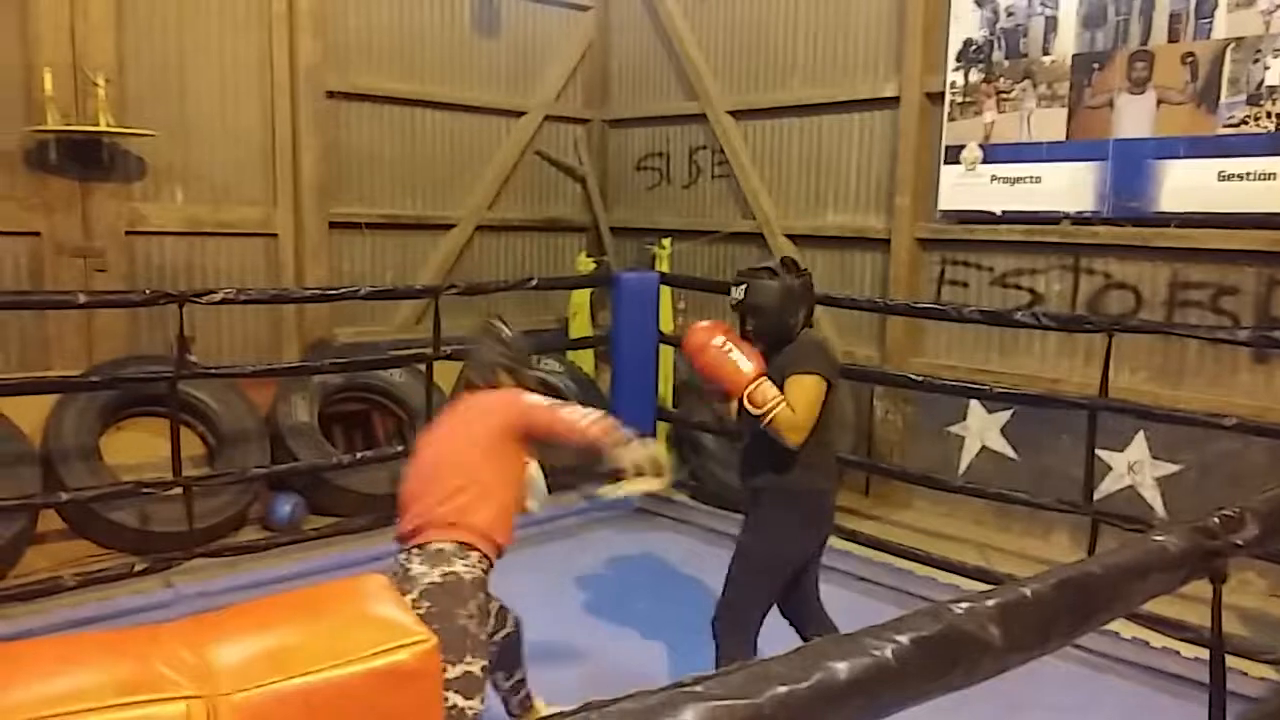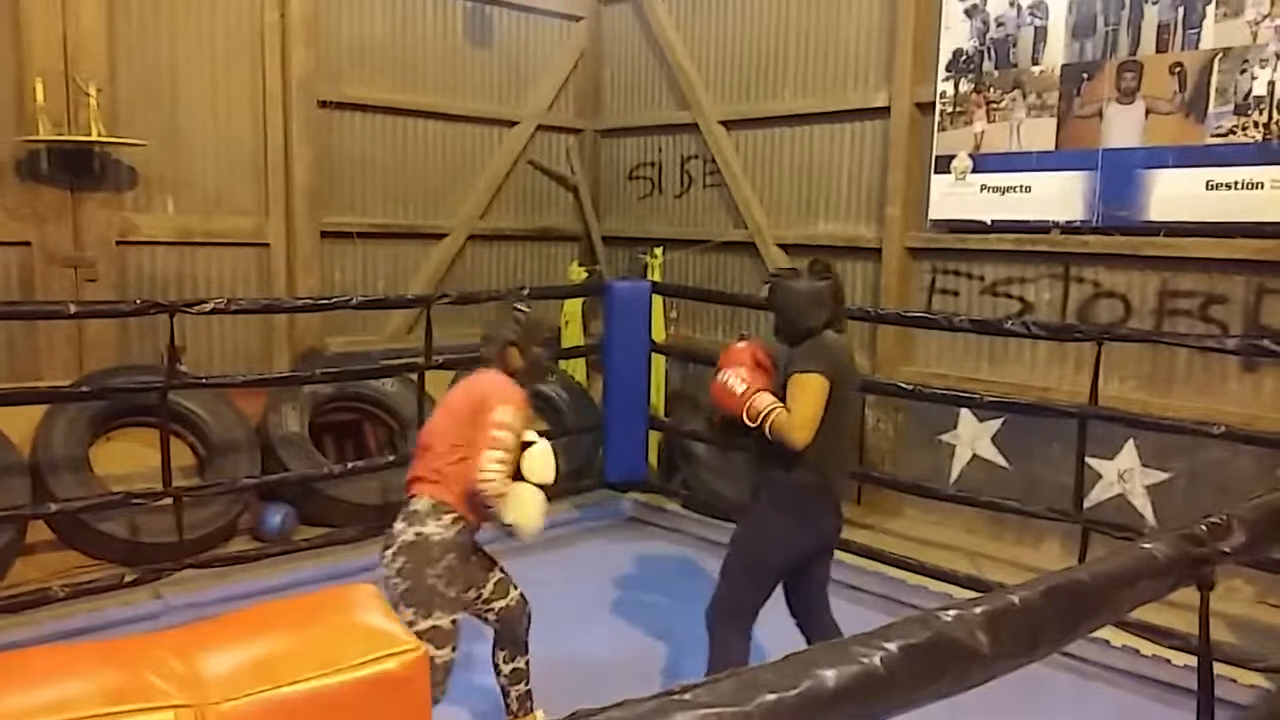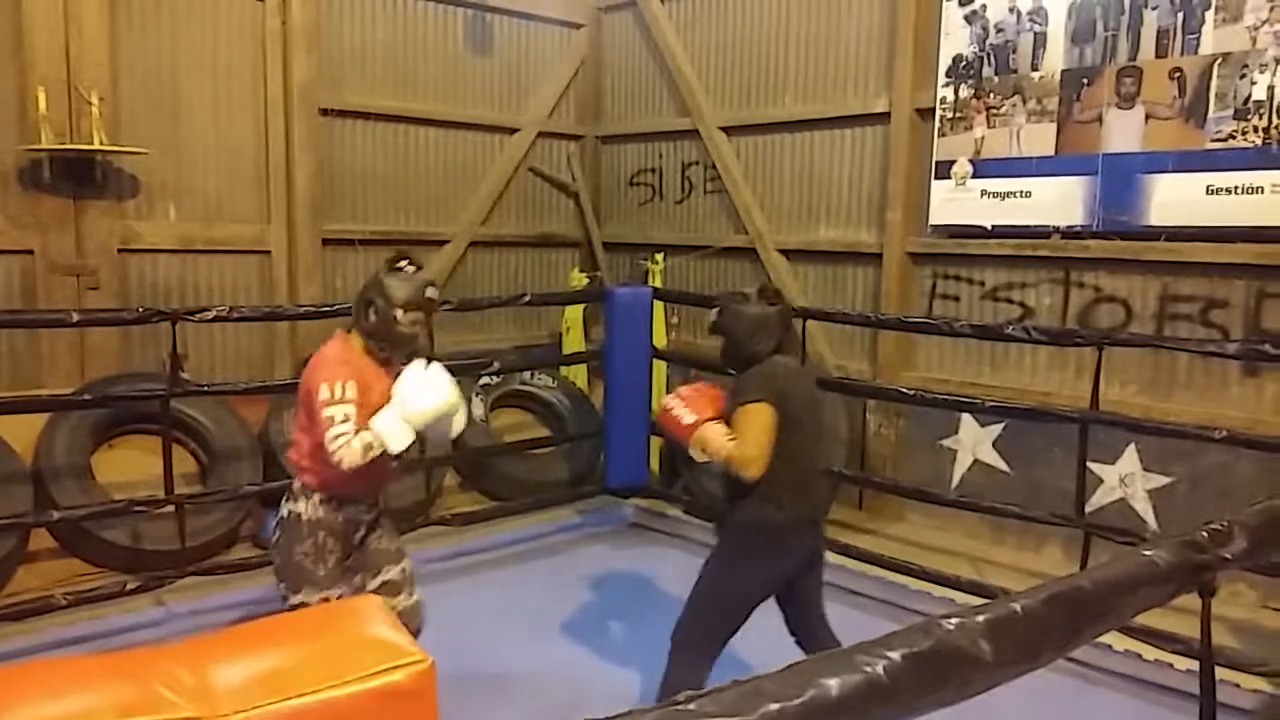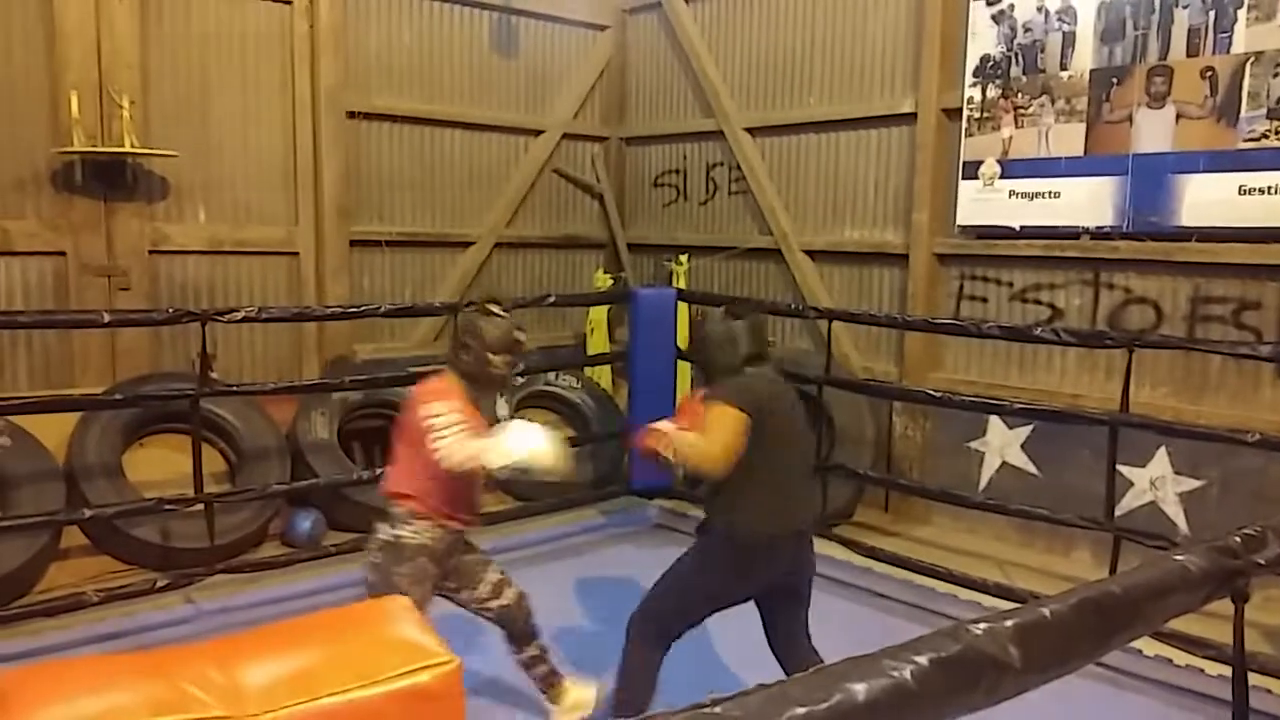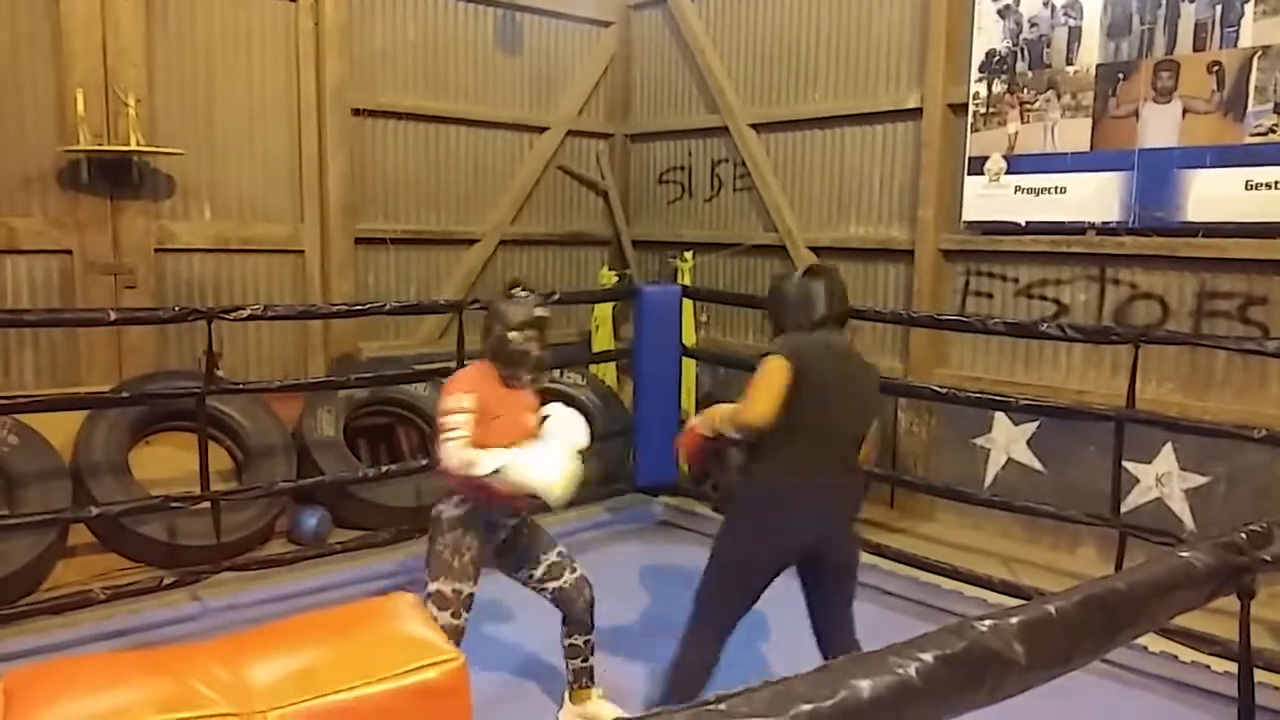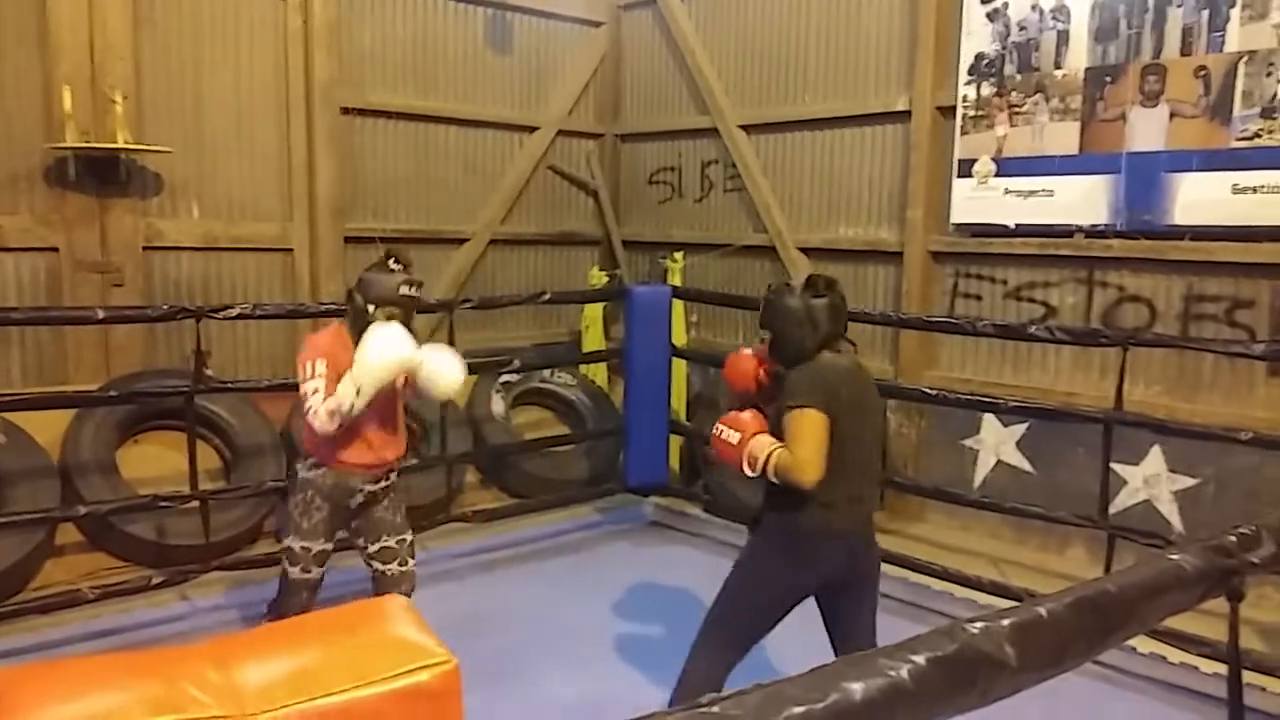
dt=0.5s
person 1, frame 1
left shoulder: (807, 353)
right shoulder: (778, 350)
left elbow: (792, 430)
right elbow: (756, 417)
left wrist: (749, 380)
right wrist: (730, 365)
left hip: (789, 505)
right hip: (798, 502)
left knee: (733, 622)
right knee: (802, 607)
person 1, frame 2
left shoulder: (815, 355)
right shoulder: (833, 352)
left elbow: (795, 432)
left wrist: (754, 395)
right wrist: (766, 384)
left hip: (788, 502)
right hip: (821, 506)
left knee: (727, 616)
right knee: (813, 612)
person 1, frame 3
left shoulder: (759, 382)
right shoulder: (797, 376)
left elbow: (749, 465)
left wrist: (702, 430)
right wrist: (725, 421)
left hip: (759, 535)
right hip: (804, 531)
left knee: (691, 647)
right knee: (814, 633)
person 1, frame 4
left shoulder: (738, 390)
right shoulder: (781, 393)
left elbow: (711, 460)
left wrist: (672, 438)
right wrist: (696, 434)
left hip: (741, 546)
right hip: (794, 546)
left knee: (645, 634)
right knee: (796, 651)
person 1, frame 5
left shoulder: (791, 350)
right shoulder: (866, 375)
left elbow: (754, 415)
left wrist: (711, 420)
left hip: (770, 506)
right hip: (834, 516)
left knee: (708, 627)
right knee: (838, 639)
person 1, frame 6
left shoulder: (809, 380)
right shoulder: (858, 375)
left elbow: (805, 472)
left wrist: (759, 445)
right wrist: (774, 392)
left hip: (796, 541)
right hip: (856, 542)
left knee: (716, 648)
person 2, frame 1
left shoulder: (448, 423)
right shoulder: (511, 405)
right elbow: (585, 425)
right wrist: (640, 452)
left hip: (420, 570)
right hip: (445, 579)
left knee: (505, 630)
person 2, frame 2
left shoulder: (475, 388)
right shoulder: (506, 394)
right elbow: (490, 480)
left wrist: (523, 463)
right wrist: (515, 506)
left hip: (450, 535)
right hip: (431, 538)
left knee: (513, 612)
right knee: (429, 670)
person 2, frame 3
left shoulder: (387, 361)
right shoulder: (334, 364)
right elbow: (344, 453)
left wrist: (437, 414)
right wrist: (404, 413)
left hip: (365, 514)
right hip: (315, 517)
left knee: (406, 618)
person 2, frame 4
left shoulder: (470, 398)
right shoulder: (434, 395)
right elbow: (453, 456)
left wrist: (493, 454)
right wrist: (499, 449)
left hip: (449, 540)
right hip: (410, 540)
left knee: (515, 609)
person 2, frame 5
left shoulder: (523, 388)
right shoulder: (467, 383)
right elbow: (453, 457)
right wrist: (497, 464)
left hip: (513, 520)
right hip: (465, 517)
left knee: (577, 594)
right knee: (442, 631)
person 2, frame 6
left shoulder: (396, 347)
right shoulder: (321, 347)
left elbow: (406, 388)
right elbow: (322, 420)
left wrist: (432, 375)
right wrist: (365, 376)
left hip: (379, 486)
right hip: (323, 484)
left knee: (397, 588)
right knee: (295, 599)
